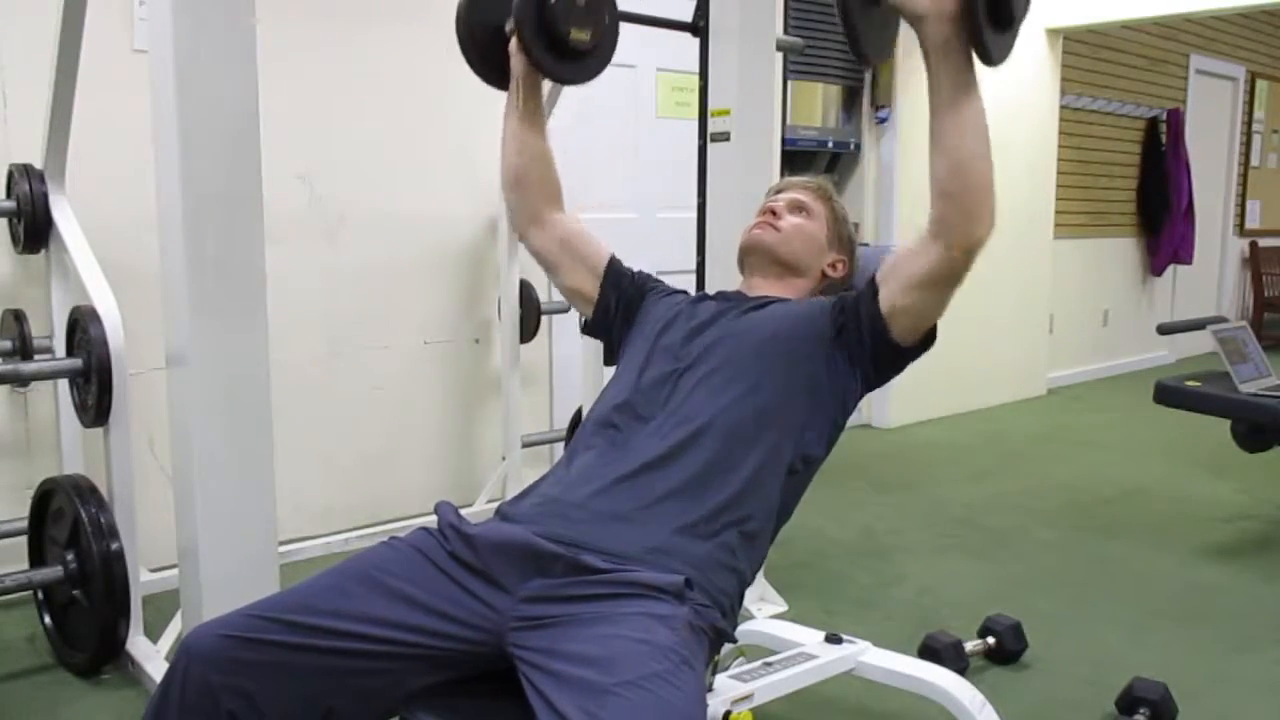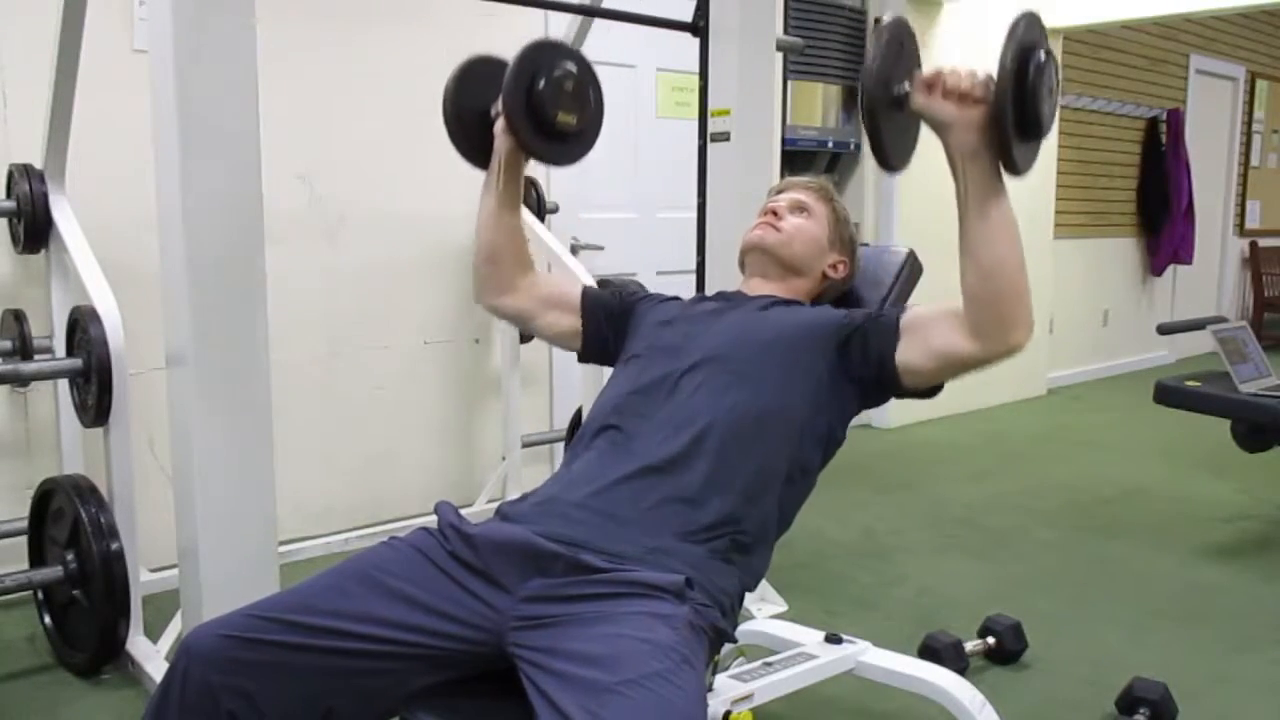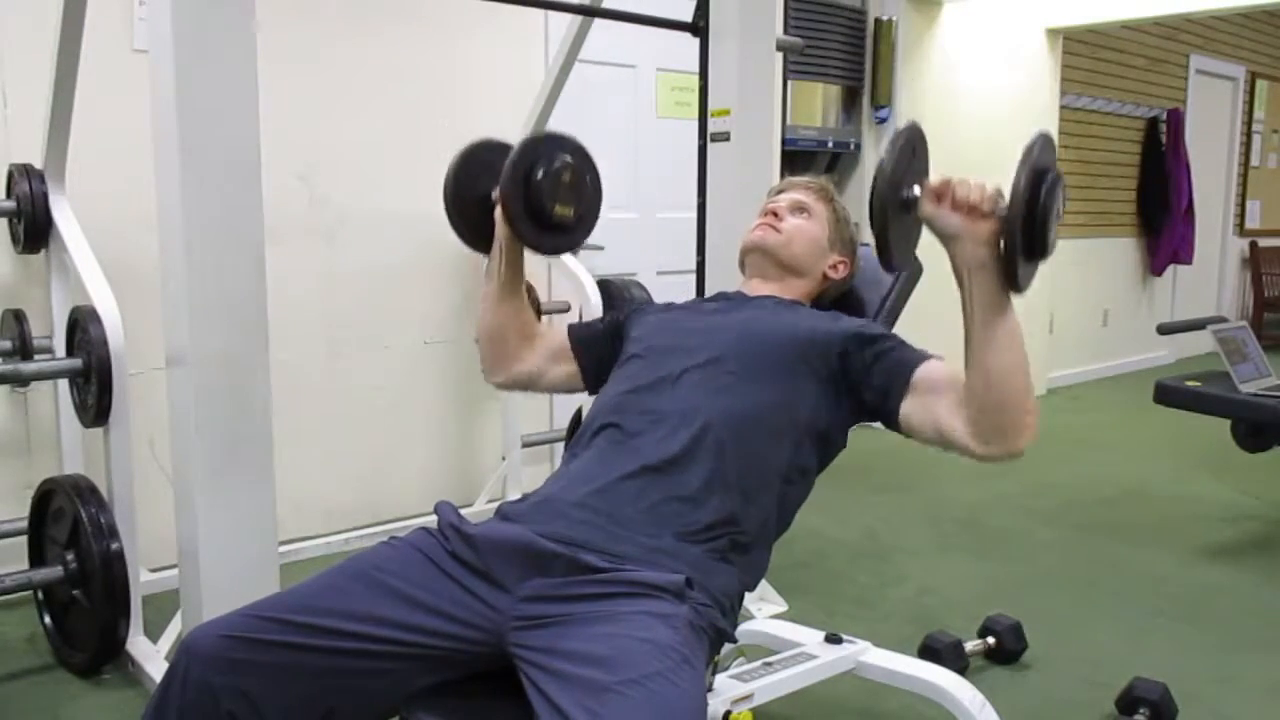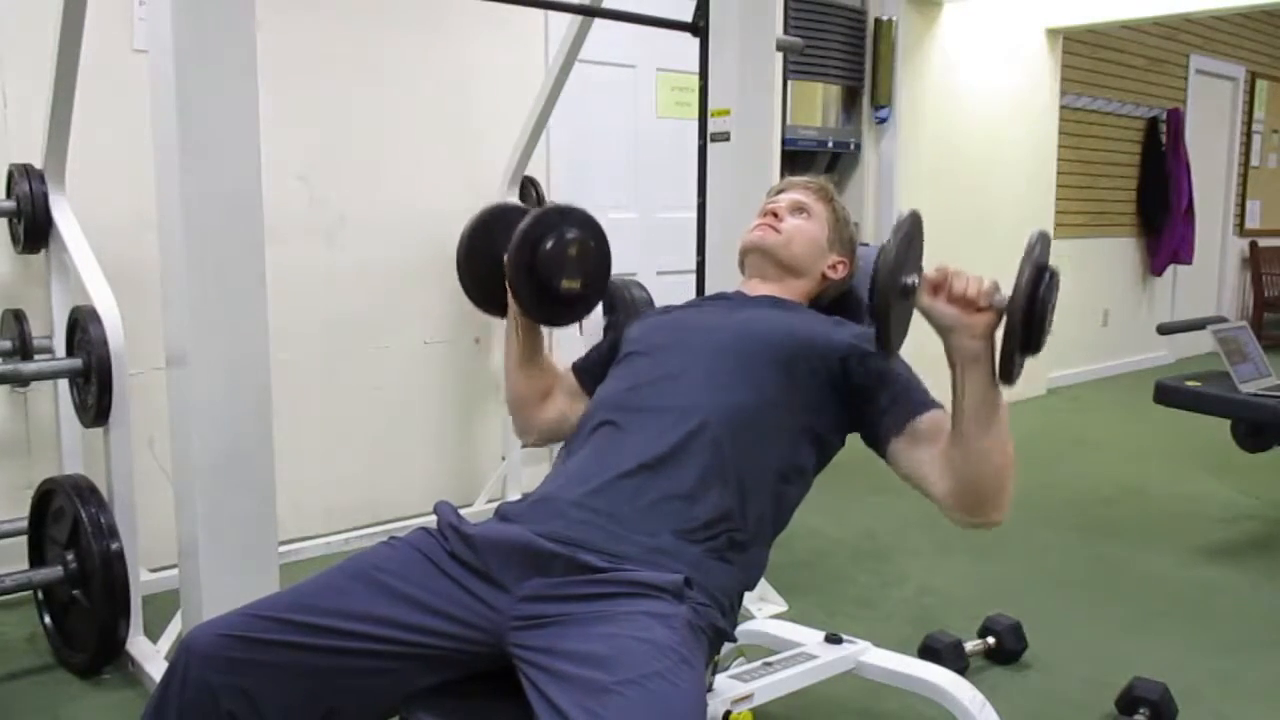
dt=0.2s
person 1, frame 1
left shoulder: (834, 337)
right shoulder: (657, 310)
left elbow: (956, 237)
right elbow: (538, 220)
right wrist: (527, 77)
left hip: (645, 596)
right hip: (496, 548)
person 1, frame 2
left shoulder: (838, 340)
right shoulder: (657, 317)
left elbow: (992, 332)
right elbow: (506, 291)
left wrist: (969, 151)
right wrist: (508, 155)
left hip: (646, 595)
right hip: (503, 549)
person 1, frame 3
left shoulder: (839, 343)
right shoulder: (657, 320)
left elbow: (996, 429)
right elbow: (508, 359)
left wrist: (976, 261)
right wrist: (509, 234)
left hip: (649, 595)
right hip: (507, 550)
person 1, frame 4
left shoulder: (839, 349)
right shoulder: (656, 323)
left elbow: (976, 499)
right elbow: (535, 416)
left wrist: (970, 353)
right wrist: (523, 301)
left hip: (646, 595)
right hip: (497, 551)
